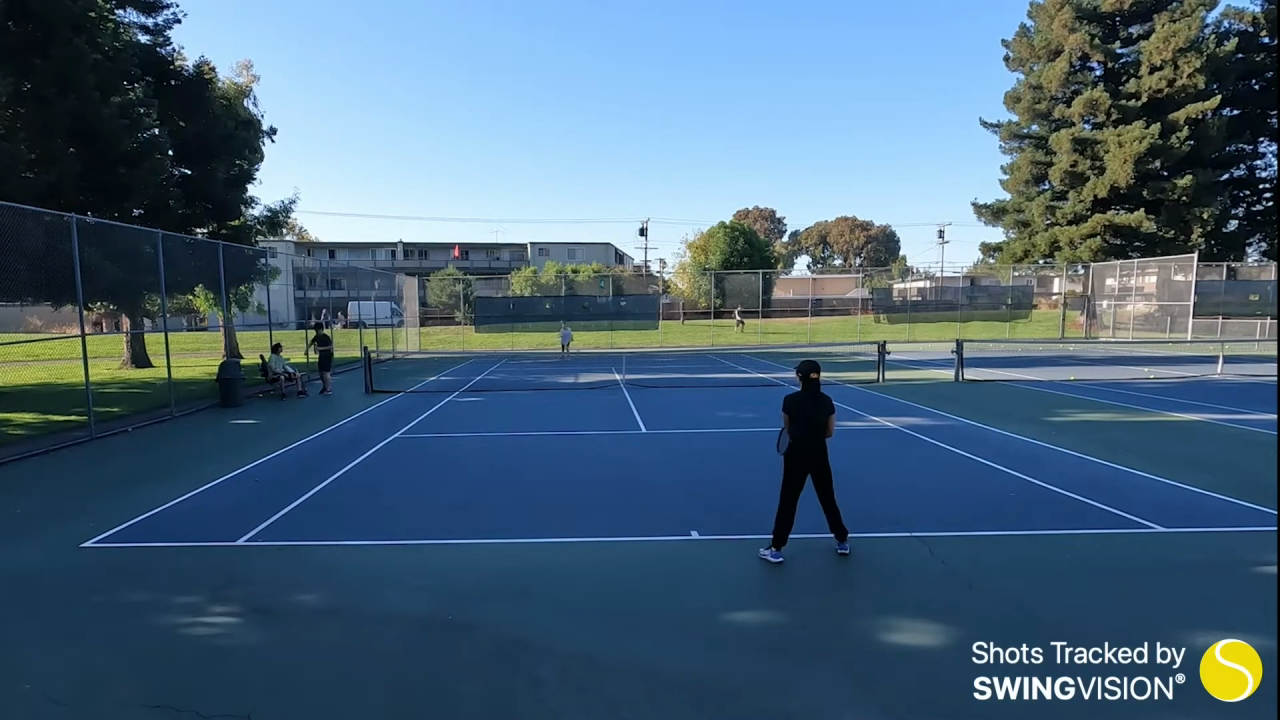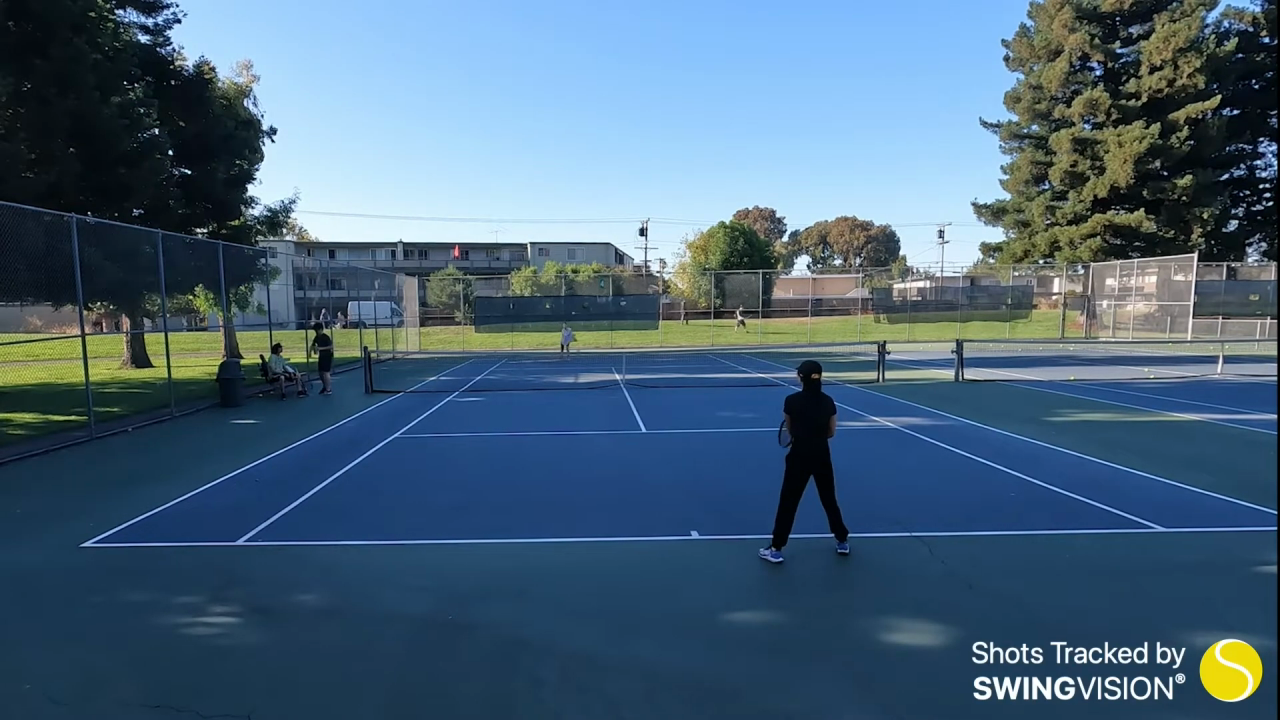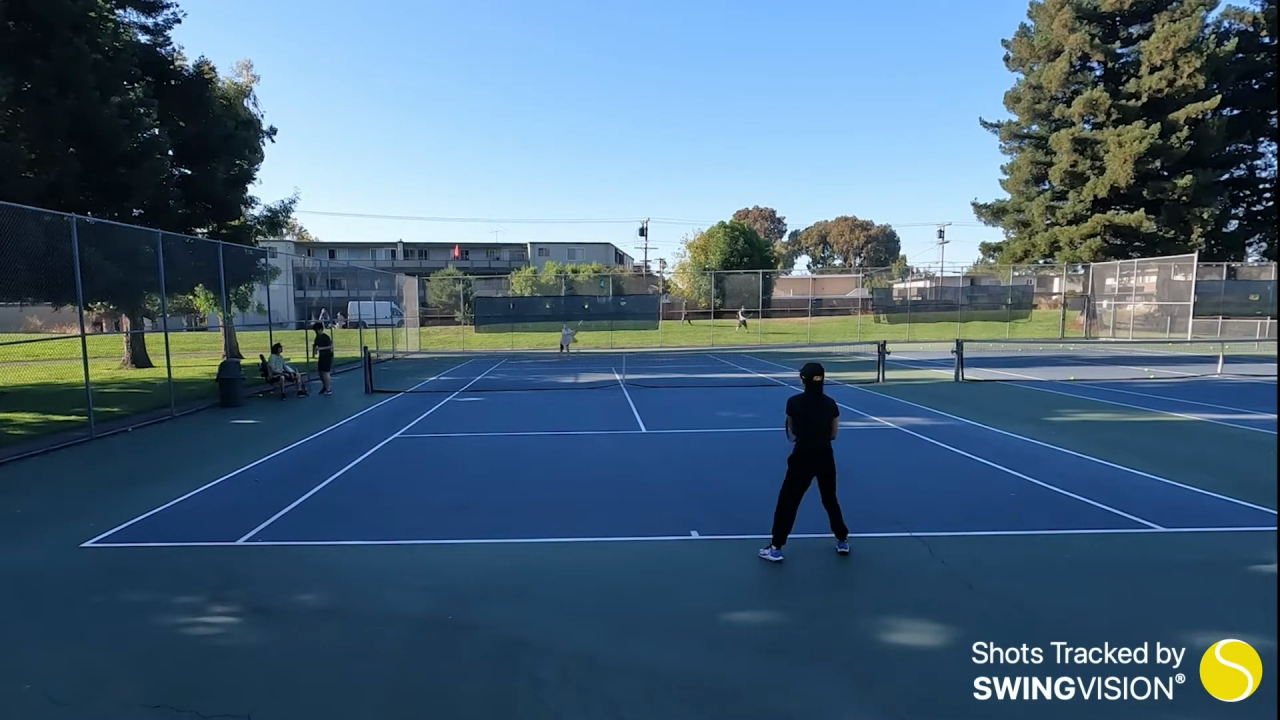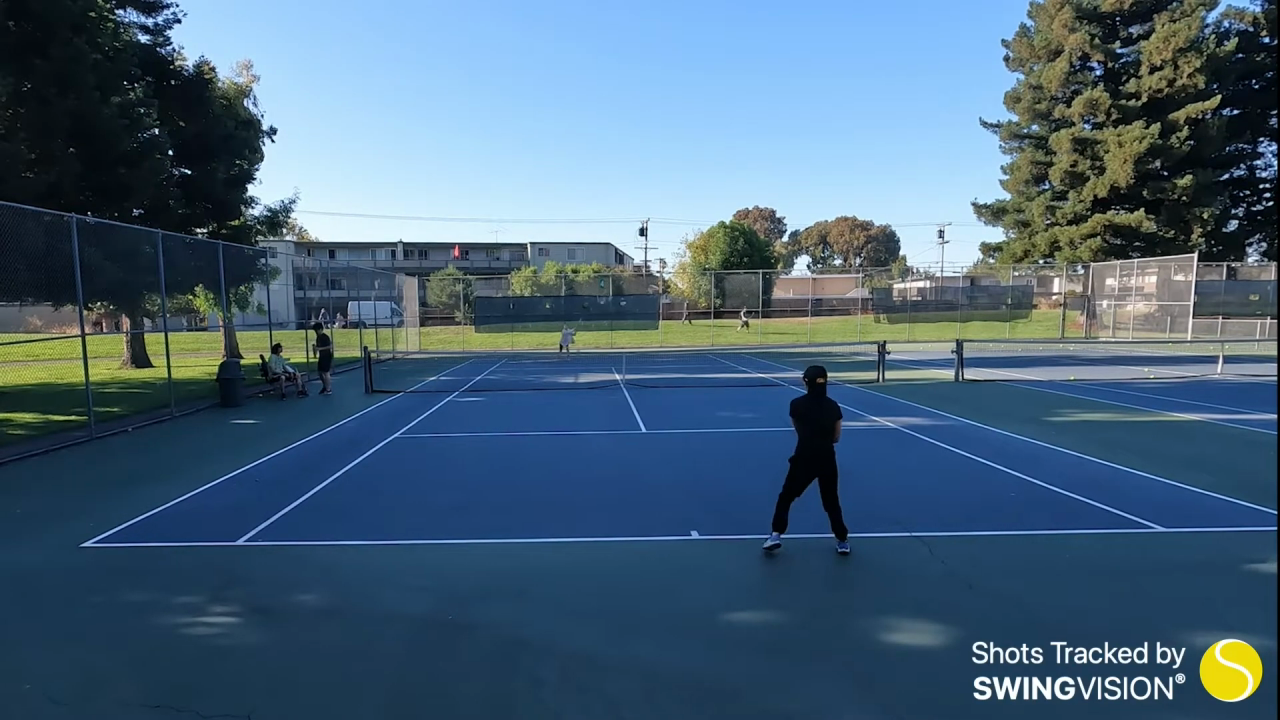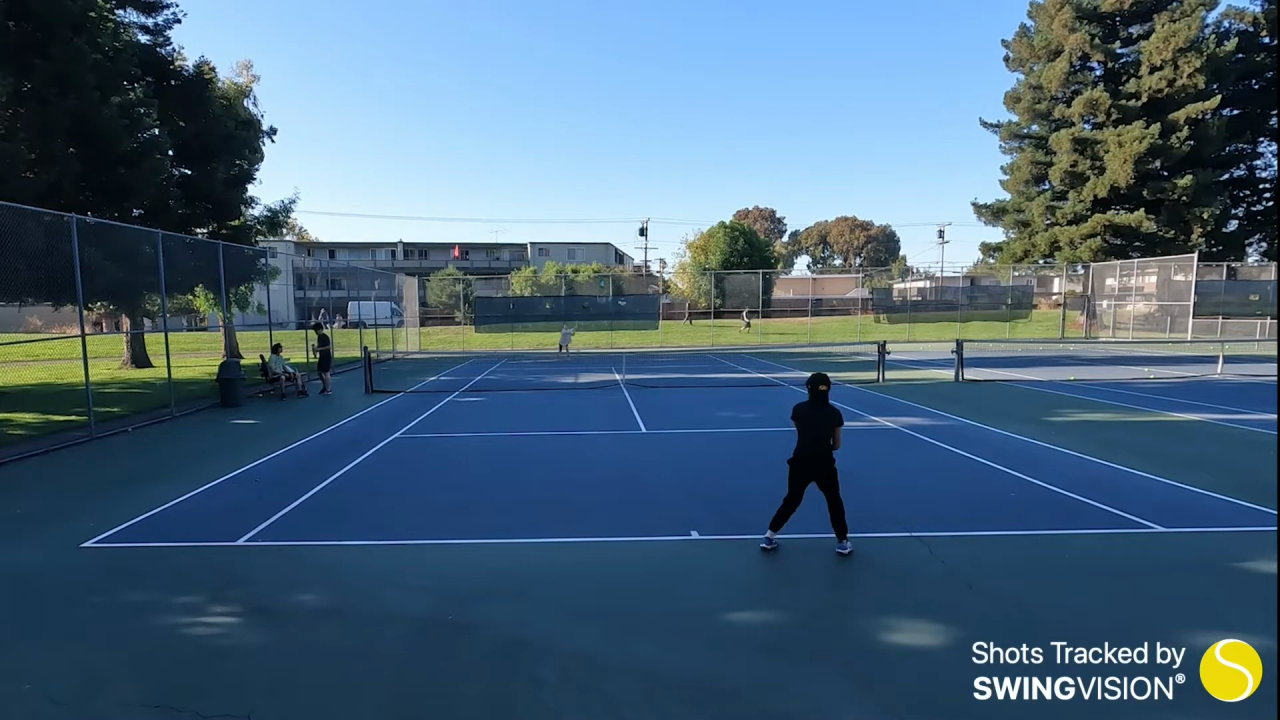
dt=0.1s
person 1, frame 1
left shoulder: (790, 400)
right shoulder: (827, 401)
left elbow: (788, 430)
right elbow: (829, 432)
left hip: (797, 455)
right hip: (819, 455)
left knee: (788, 501)
right knee: (828, 499)
left ankle: (776, 549)
right ankle: (842, 541)
person 1, frame 2
left shoulder: (792, 401)
right shoulder: (828, 402)
left elbow: (790, 430)
right elbow: (831, 433)
left hip: (799, 456)
right hip: (822, 456)
left knee: (788, 501)
right knee: (829, 499)
left ankle: (775, 549)
right ankle: (842, 541)
person 1, frame 3
left shoulder: (794, 402)
right shoulder: (830, 404)
right elbow: (833, 435)
left hip: (802, 458)
right hip: (825, 457)
left knee: (787, 501)
right knee: (830, 500)
left ankle: (775, 548)
right ankle: (842, 541)
person 1, frame 4
left shoulder: (797, 404)
right shoulder: (834, 407)
right elbow: (836, 438)
left hip: (803, 459)
right hip: (827, 459)
left knee: (786, 497)
right knee: (830, 501)
left ankle: (775, 535)
right ankle: (842, 542)
person 1, frame 5
left shoulder: (798, 409)
right shoulder: (835, 413)
right elbow: (836, 445)
left hip: (800, 462)
right hip: (824, 464)
left knee: (792, 500)
right knee: (834, 501)
left ankle: (770, 536)
right ankle: (842, 542)
